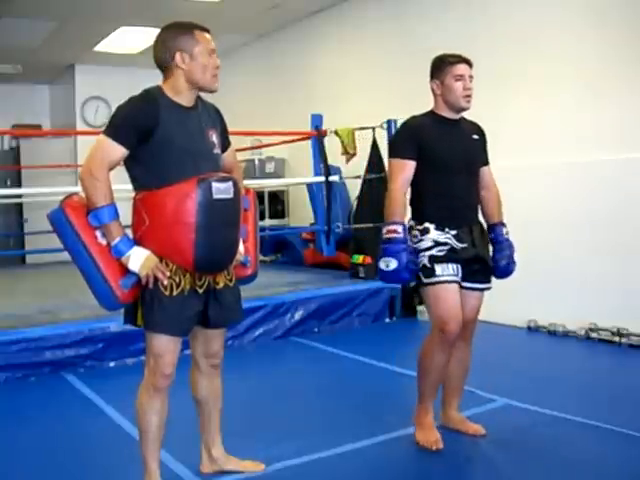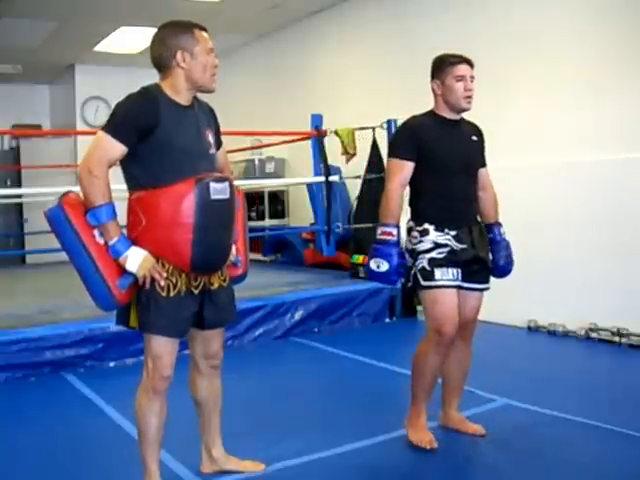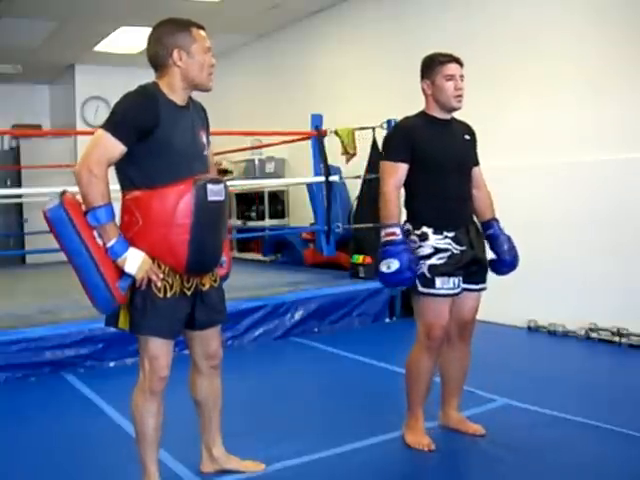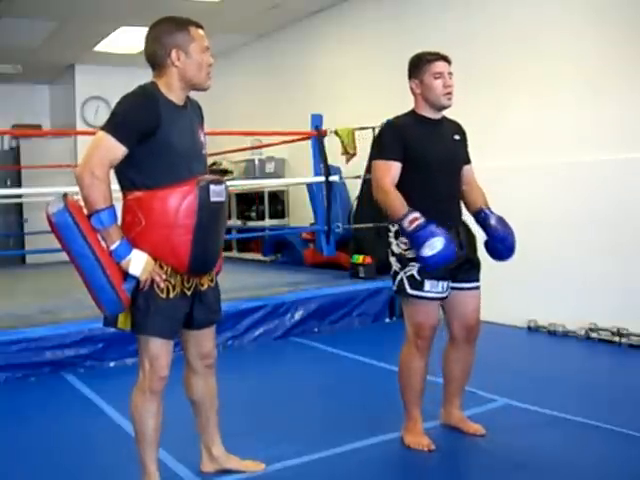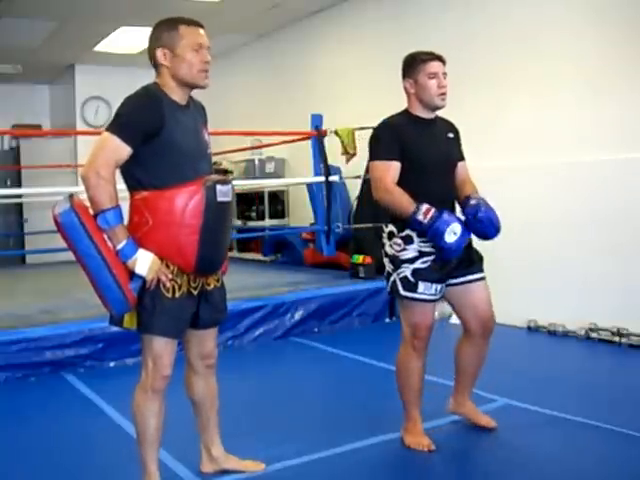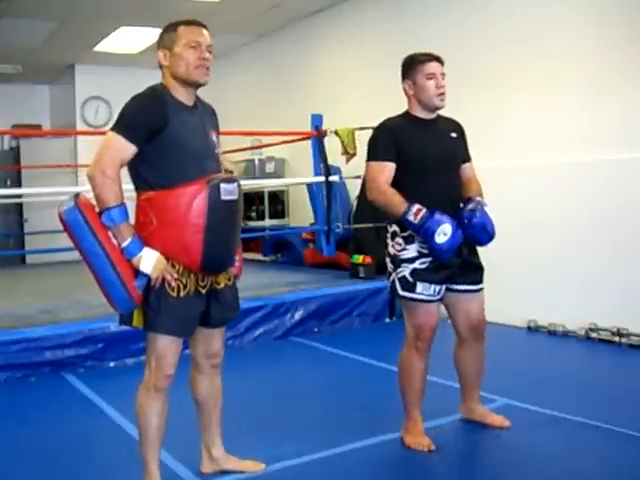
dt=0.2s
person 1, frame 1
left shoulder: (211, 114)
right shoulder: (144, 109)
left elbow: (233, 175)
right elbow: (93, 172)
right wrist: (125, 247)
right hip: (167, 262)
left knee: (210, 358)
right knee: (162, 369)
person 1, frame 2
left shoulder: (205, 114)
right shoulder: (143, 106)
right elbow: (91, 170)
right wrist: (121, 247)
right hip: (162, 262)
left knee: (210, 359)
right knee: (159, 371)
person 1, frame 3
left shoulder: (197, 112)
right shoulder: (141, 105)
right elbow: (89, 169)
right wrist: (118, 248)
right hip: (156, 263)
left knee: (210, 358)
right knee: (155, 373)
person 1, frame 4
left shoulder: (192, 111)
right shoulder: (141, 106)
right elbow: (90, 172)
right wrist: (122, 250)
right hip: (157, 263)
left knee: (204, 360)
right knee: (155, 373)
person 1, frame 5
left shoulder: (196, 111)
right shoulder: (145, 106)
right elbow: (95, 173)
right wrist: (128, 250)
right hip: (164, 262)
left knee: (205, 360)
right knee: (158, 372)
person 1, frame 6
left shoulder: (206, 113)
right shoulder: (150, 106)
right elbow: (101, 171)
left wrist: (229, 236)
right wrist: (134, 247)
right hip: (171, 261)
left knee: (210, 358)
right knee: (161, 370)
person 2, frame 1
left shoulder: (475, 132)
right shoulder: (415, 129)
left elbow: (487, 187)
right elbow: (397, 186)
left wrist: (499, 233)
right wrist: (394, 236)
left hip: (472, 238)
right hip: (432, 237)
left knee: (465, 331)
right knee: (447, 326)
left ankle: (452, 411)
right ankle: (423, 412)
person 2, frame 2
left shoulder: (474, 133)
right shoulder: (415, 130)
right elbow: (394, 187)
left wrist: (496, 233)
right wrist: (386, 238)
left hip: (471, 238)
right hip: (432, 238)
left knee: (464, 332)
right knee: (442, 330)
left ankle: (450, 412)
right ankle: (416, 416)
person 2, frame 3
left shoulder: (465, 132)
right shoulder: (407, 131)
right elbow: (389, 189)
left wrist: (494, 231)
right wrist: (392, 239)
left hip: (467, 239)
right hip: (428, 242)
left knee: (461, 332)
right knee: (432, 335)
left ankle: (451, 411)
right ankle: (413, 421)
person 2, frame 4
left shoulder: (455, 131)
right shoulder: (396, 130)
right elbow: (382, 187)
left wrist: (487, 217)
right wrist: (414, 227)
left hip: (457, 240)
right hip: (419, 244)
left knee: (466, 331)
right knee: (421, 335)
left ankle: (451, 410)
right ankle: (412, 423)
person 2, frame 5
left shoulder: (449, 129)
right shoulder: (392, 130)
right elbow: (384, 188)
left wrist: (474, 202)
right wrist: (428, 218)
left hip: (455, 240)
right hip: (413, 244)
left knee: (482, 323)
right knee: (417, 335)
left ankle: (461, 399)
right ankle: (412, 423)
person 2, frame 6
left shoulder: (454, 129)
right shoulder: (391, 131)
left elbow: (468, 178)
right elbow: (377, 188)
left wrist: (474, 204)
right wrist: (419, 217)
left hip: (459, 242)
right hip: (417, 245)
left knee: (473, 329)
right knee: (421, 335)
left ankle: (471, 405)
right ankle: (412, 423)
